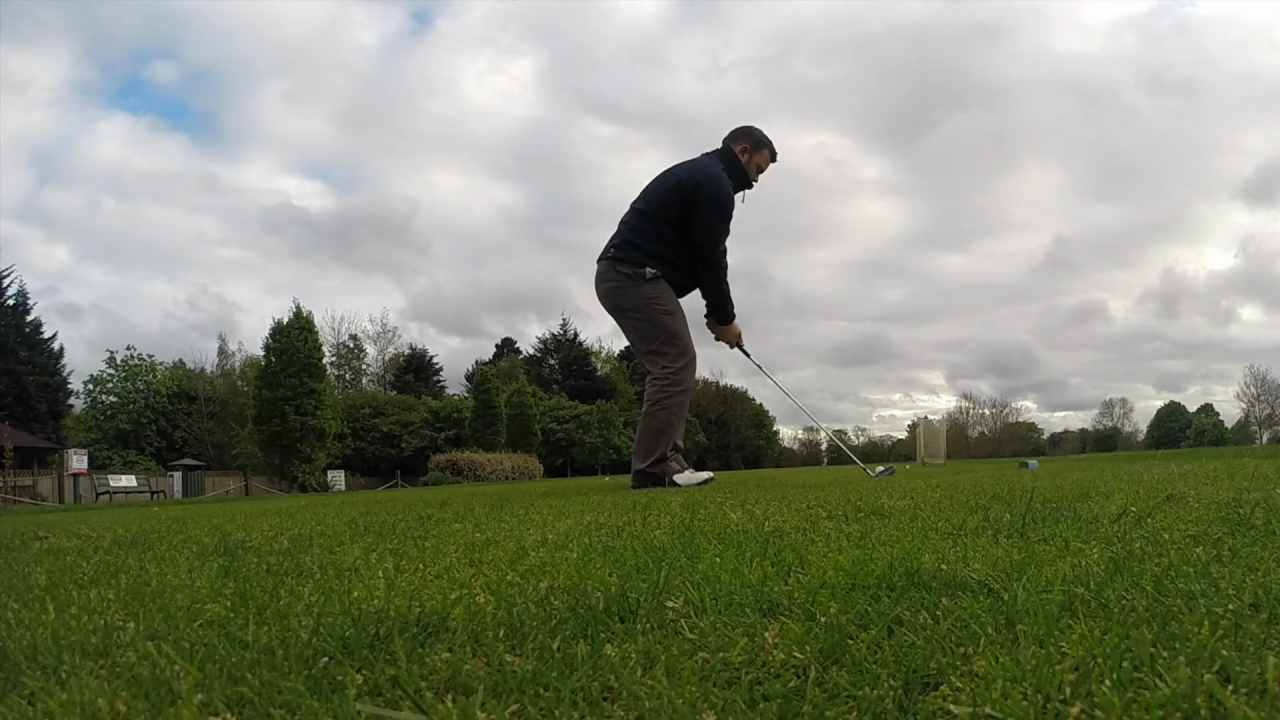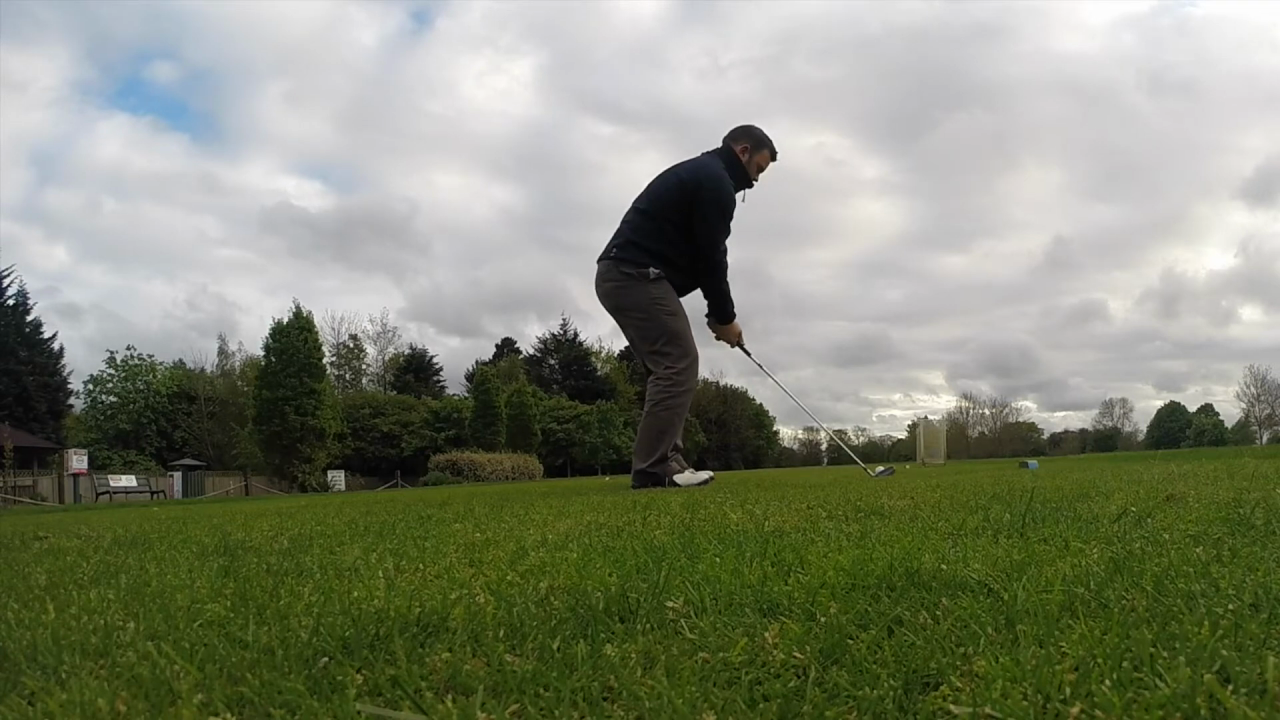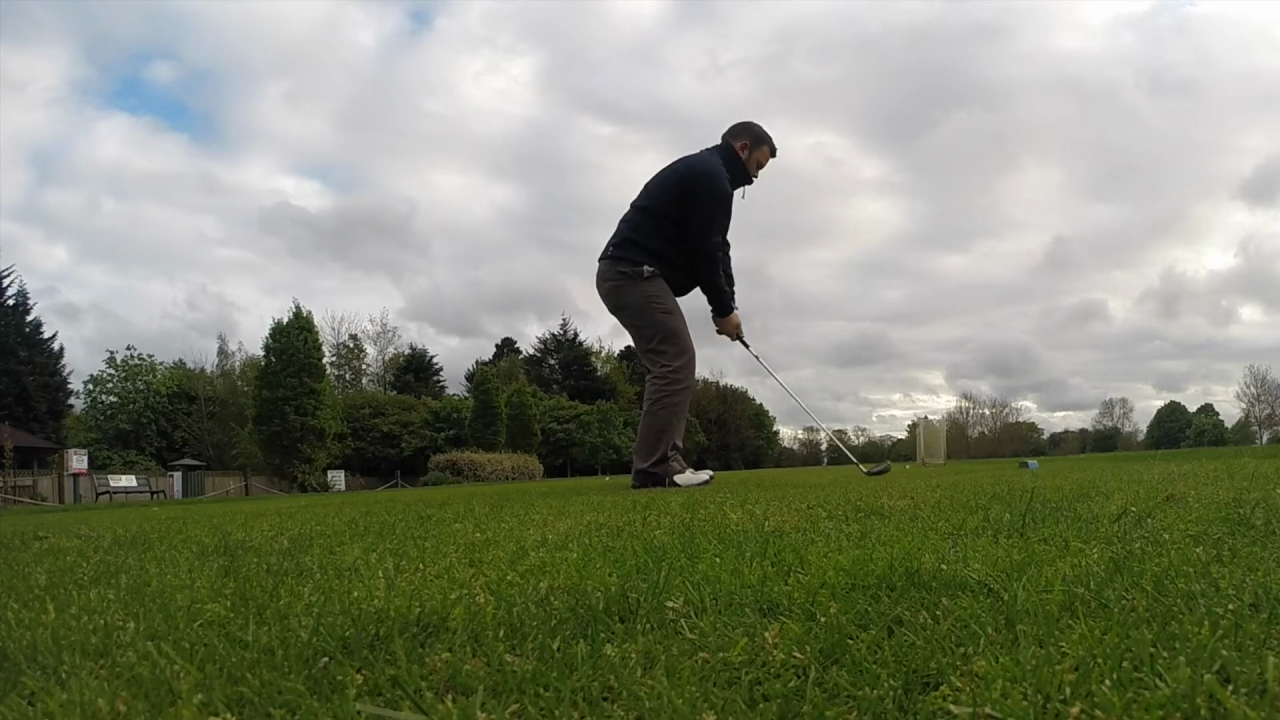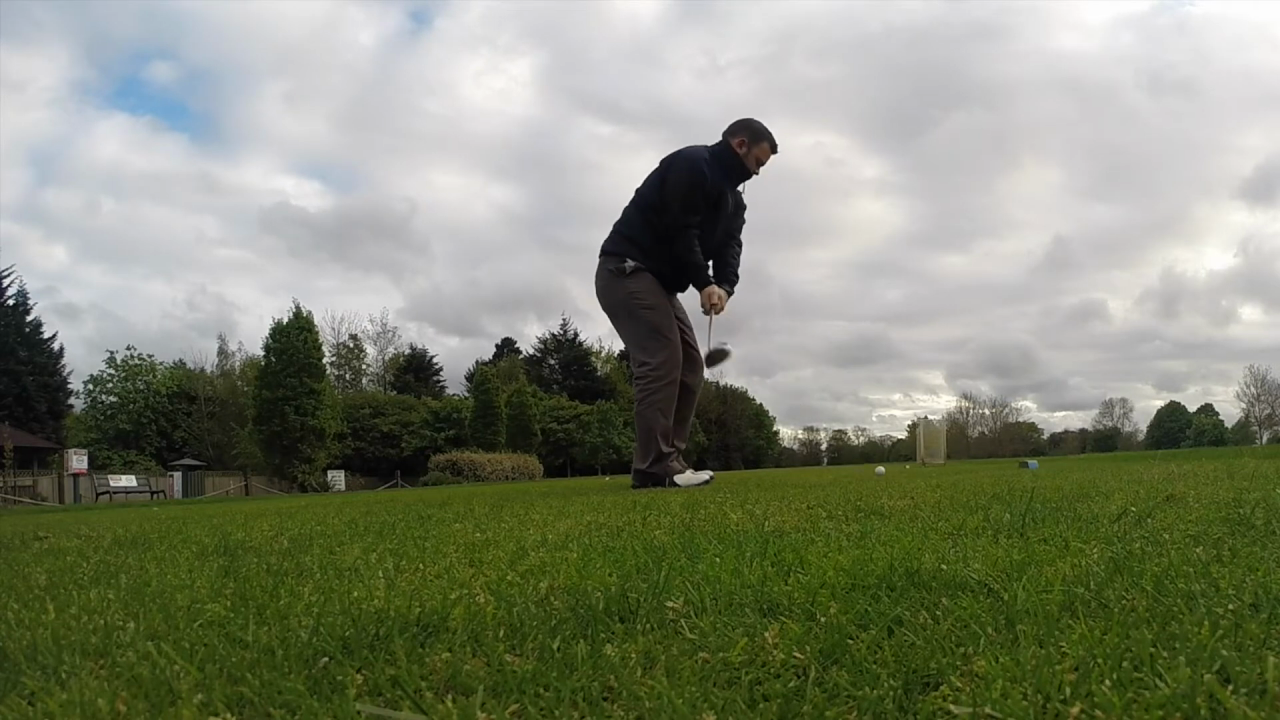
dt=0.5s
person 1, frame 1
left shoulder: (698, 175)
right shoulder: (714, 183)
left elbow: (699, 254)
right elbow: (710, 257)
left wrist: (717, 315)
right wrist: (724, 317)
left hip: (620, 275)
right hip: (636, 276)
left knee: (671, 366)
right knee: (676, 365)
left ankle: (665, 460)
right ankle: (652, 468)
person 1, frame 2
left shoulder: (699, 174)
right shoulder: (715, 182)
left elbow: (701, 253)
right elbow: (711, 257)
left wrist: (717, 314)
right wrist: (725, 318)
left hip: (619, 275)
right hip: (637, 276)
left knee: (669, 367)
right knee: (679, 364)
left ankle: (665, 460)
right ankle: (652, 468)
person 1, frame 3
left shoulder: (703, 172)
right shoulder: (710, 176)
left elbow: (715, 249)
right elbow: (704, 250)
left wrist: (725, 305)
right wrist: (723, 309)
left hip: (626, 274)
right hip: (635, 273)
left knee: (673, 364)
right knee: (676, 362)
left ankle: (664, 459)
right ankle: (653, 467)
person 1, frame 4
left shoulder: (733, 198)
right shoulder: (692, 164)
left elbow: (729, 247)
right elbow: (680, 230)
left wrist: (723, 286)
right wrist: (705, 280)
left hip: (661, 279)
right hip: (628, 271)
left knee: (688, 365)
right knee: (661, 360)
left ankle: (668, 460)
right ankle: (654, 467)
